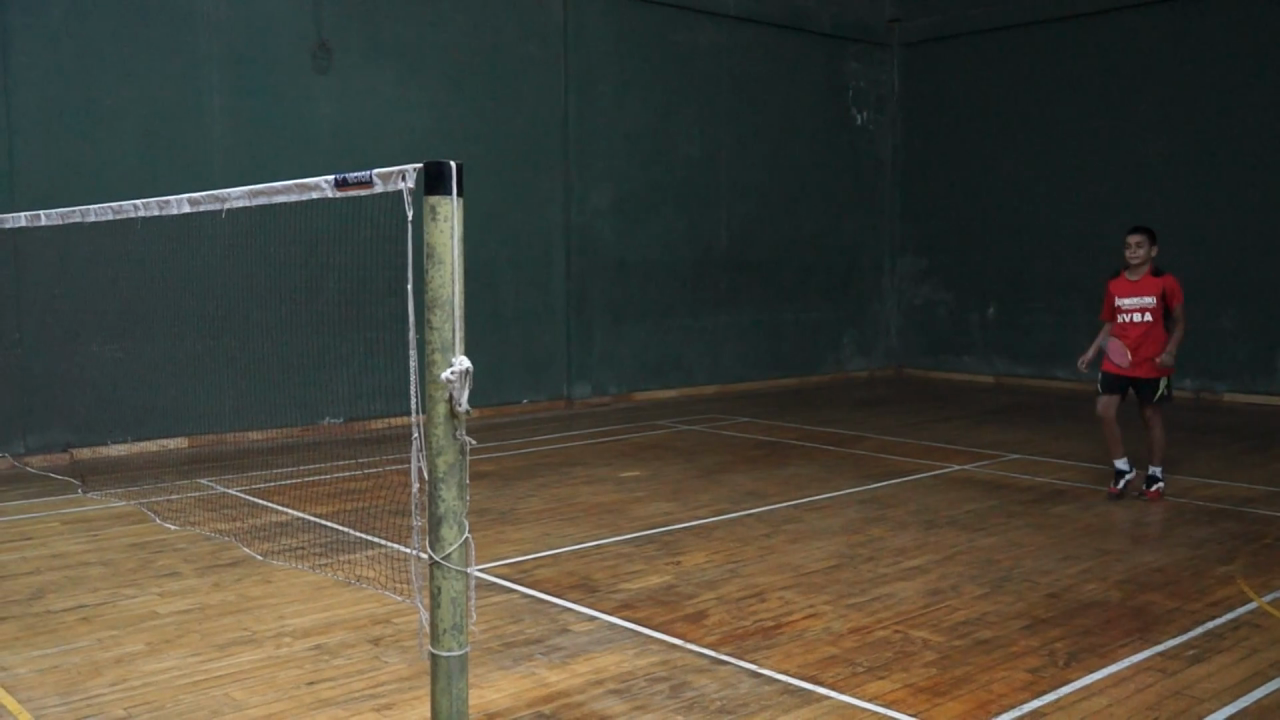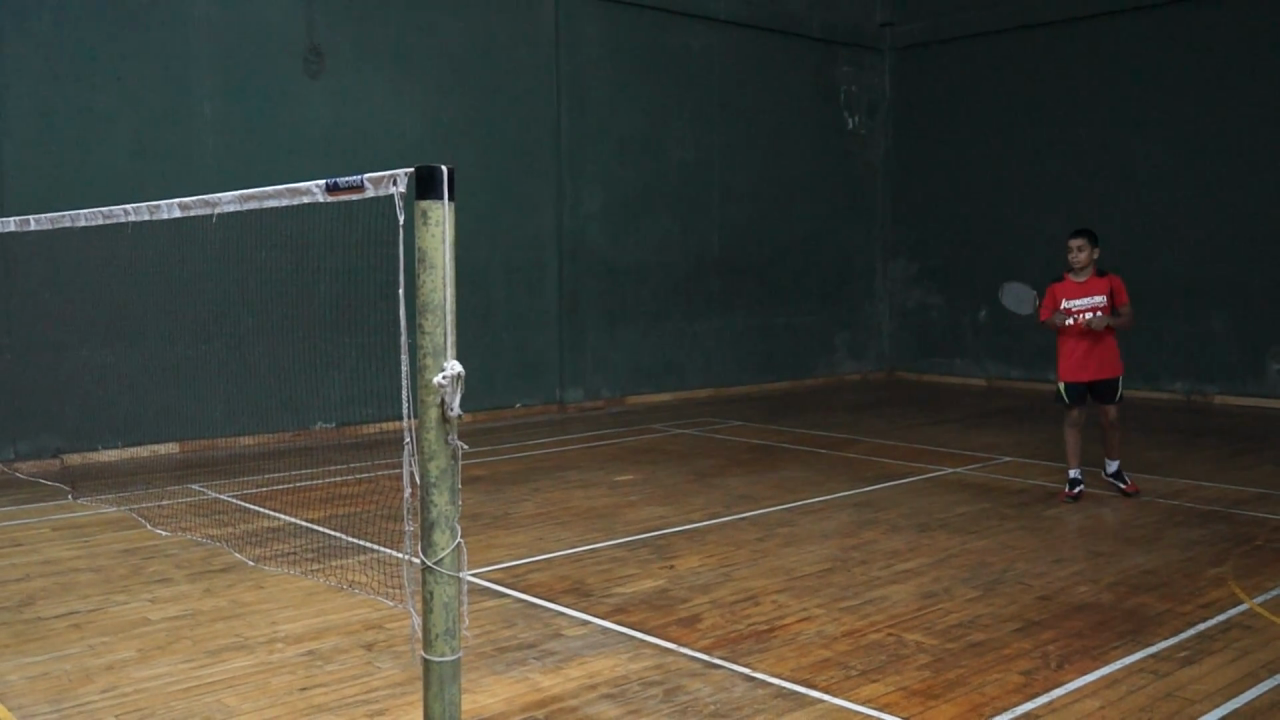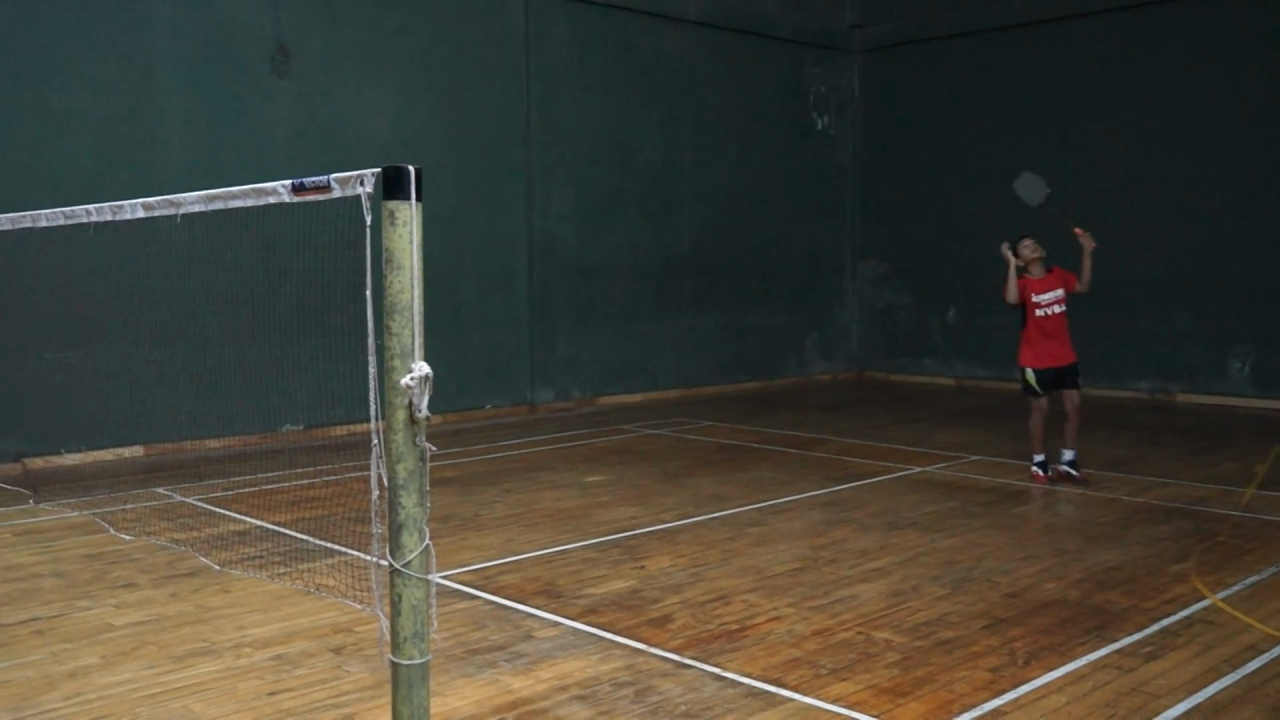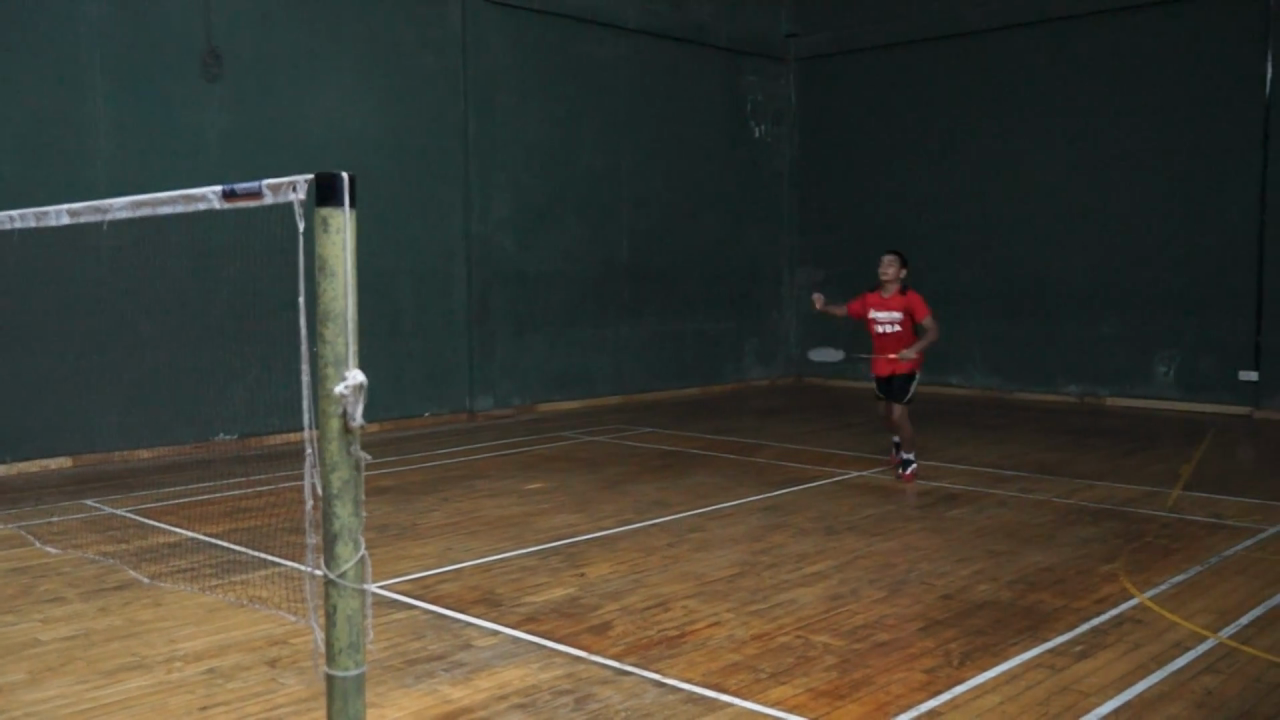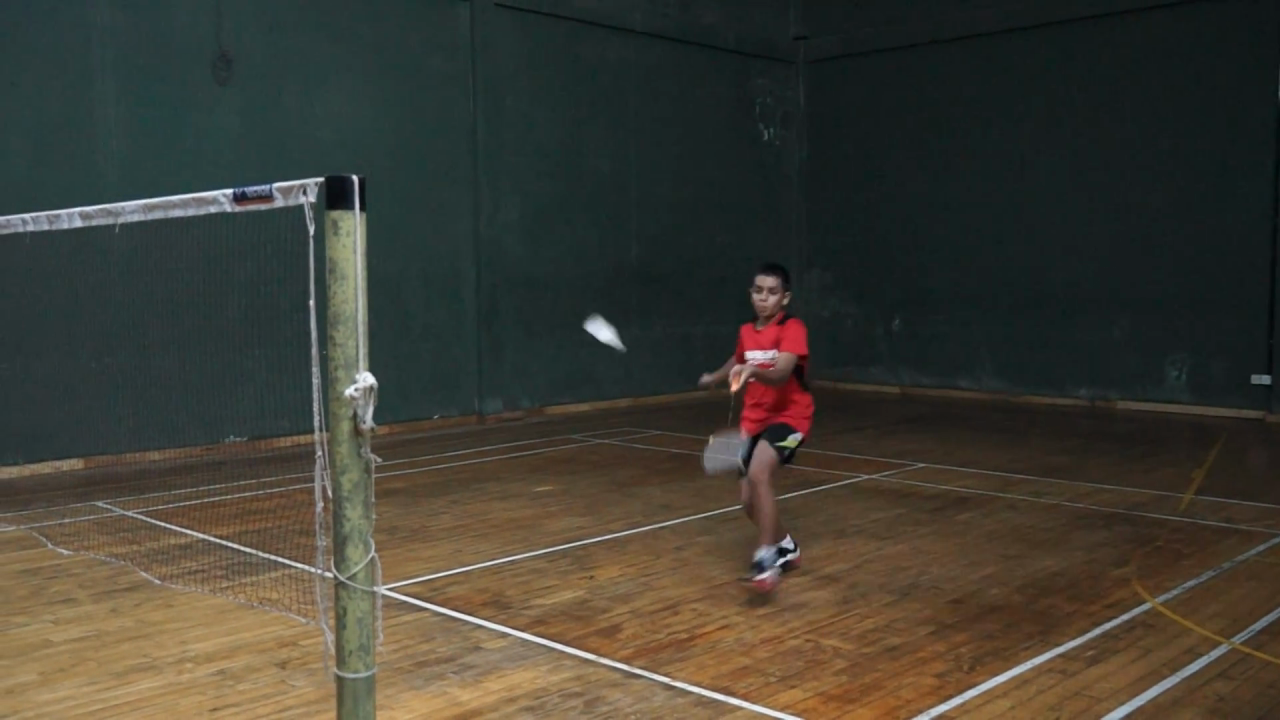
dt=1s
person 1, frame 1
left shoulder: (1166, 283)
right shoulder: (1114, 284)
left elbow: (1179, 320)
left wrist: (1171, 351)
right wrist: (1092, 351)
left hip: (1151, 364)
right hip: (1117, 362)
left knee: (1151, 416)
right knee: (1104, 411)
left ankle: (1155, 475)
right ankle: (1122, 469)
person 1, frame 2
left shoulder: (1111, 282)
right shoulder: (1057, 287)
left elbow: (1127, 318)
right elbow: (1046, 319)
left wrist: (1107, 320)
right wrist: (1055, 320)
left hip: (1106, 365)
right hip: (1071, 367)
left knee: (1111, 417)
right knee: (1074, 418)
left ankle: (1113, 469)
right ankle: (1074, 478)
person 1, frame 3
left shoulder: (1058, 275)
right shoulder: (1022, 282)
left elbow: (1083, 286)
right elbow: (1012, 299)
left wrist: (1087, 252)
right wrist: (1010, 264)
left hip: (1065, 356)
right hip: (1035, 358)
left knee: (1073, 405)
right knee: (1040, 408)
left ankle: (1068, 461)
right ankle: (1038, 462)
person 1, frame 4
left shoulder: (911, 299)
right shoulder: (868, 299)
left elbow: (932, 331)
right elbow: (846, 310)
left wrist: (916, 348)
right wrist: (823, 307)
left hip: (905, 366)
right hip: (880, 366)
left knee: (898, 414)
right knee: (885, 412)
left ankle: (908, 458)
right ankle: (899, 440)
person 1, frame 5
left shoulder: (793, 329)
right shoulder: (746, 332)
left elbow: (782, 374)
left wrist: (753, 372)
right wrist: (716, 377)
left hip: (789, 420)
right hip: (754, 423)
left knee: (758, 472)
right knee: (750, 500)
left ankle: (765, 556)
right ankle: (785, 548)
